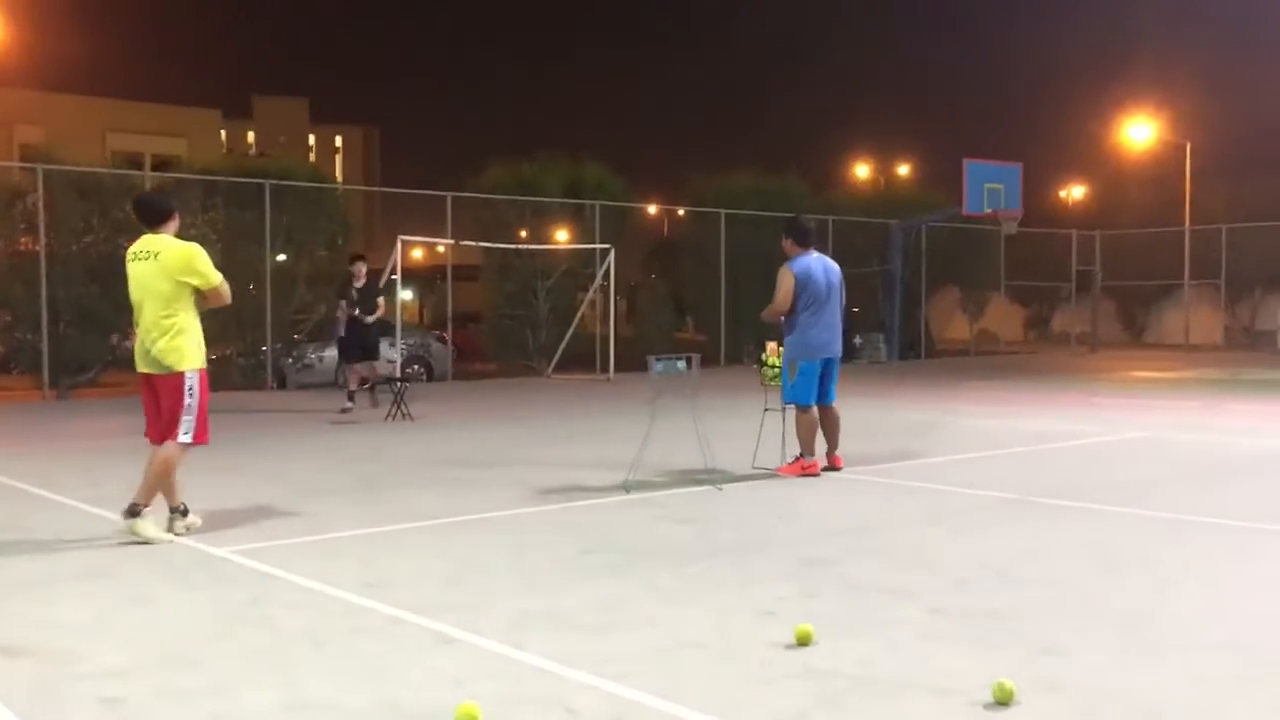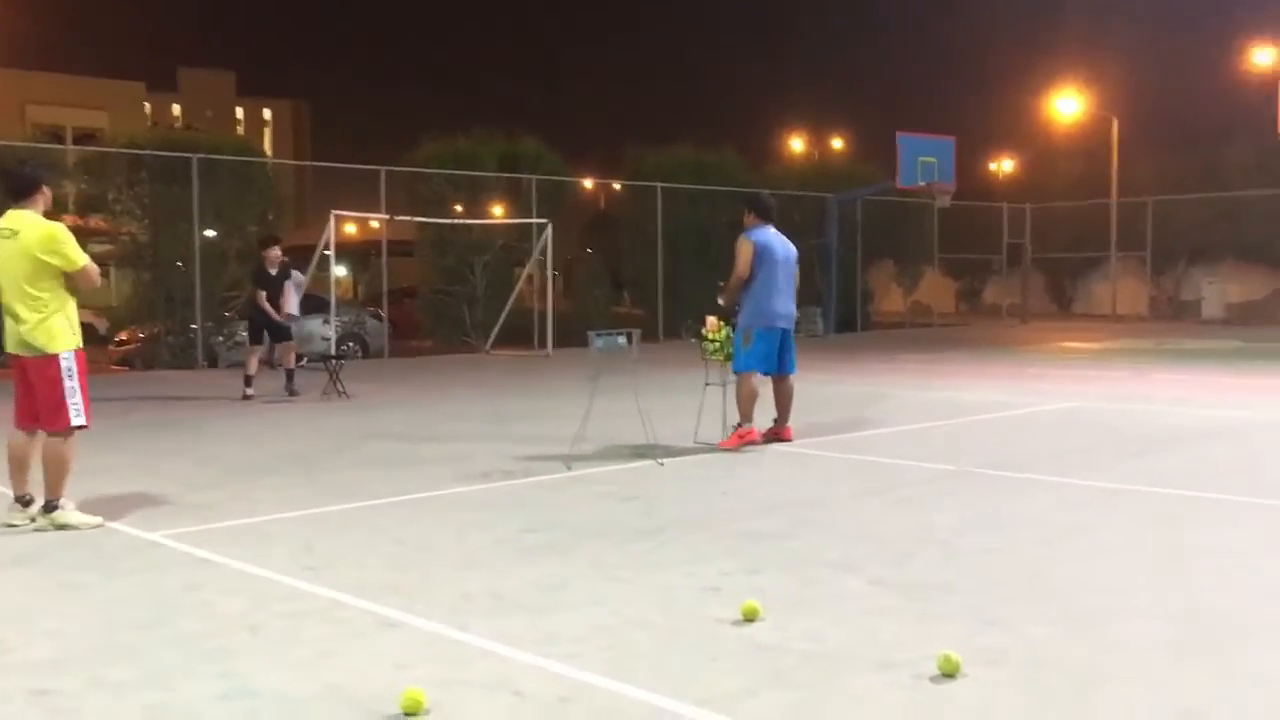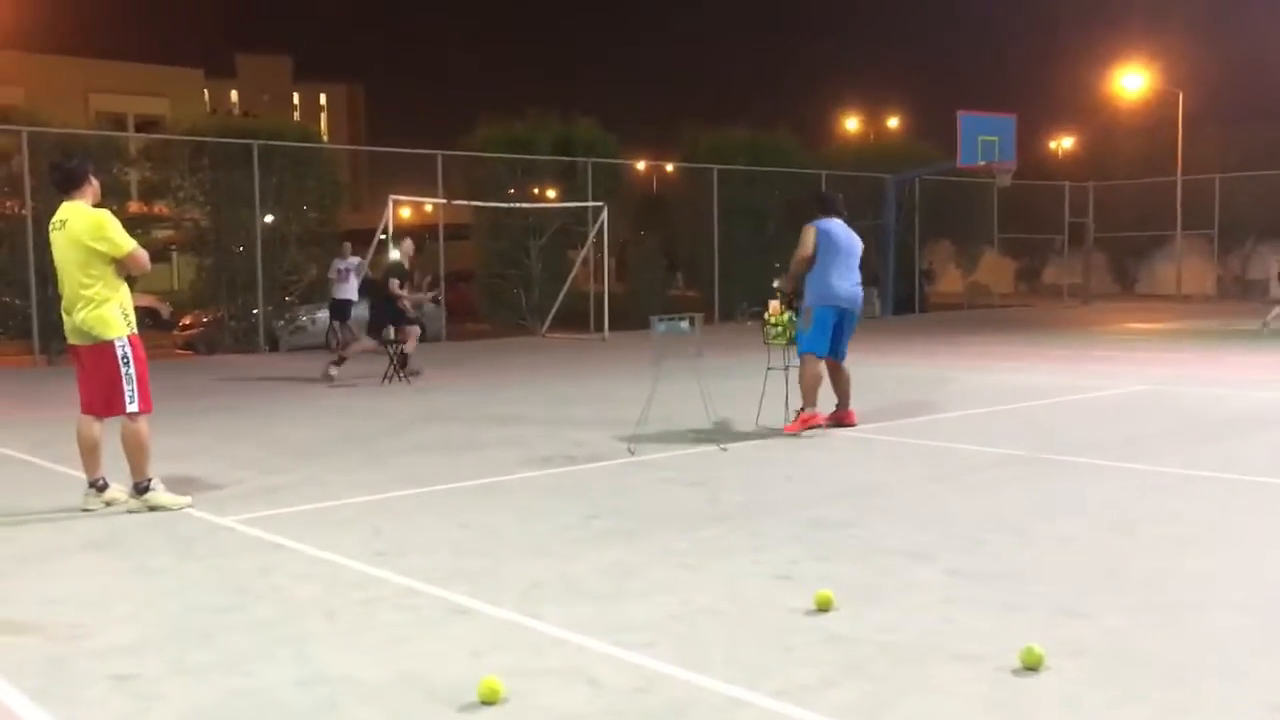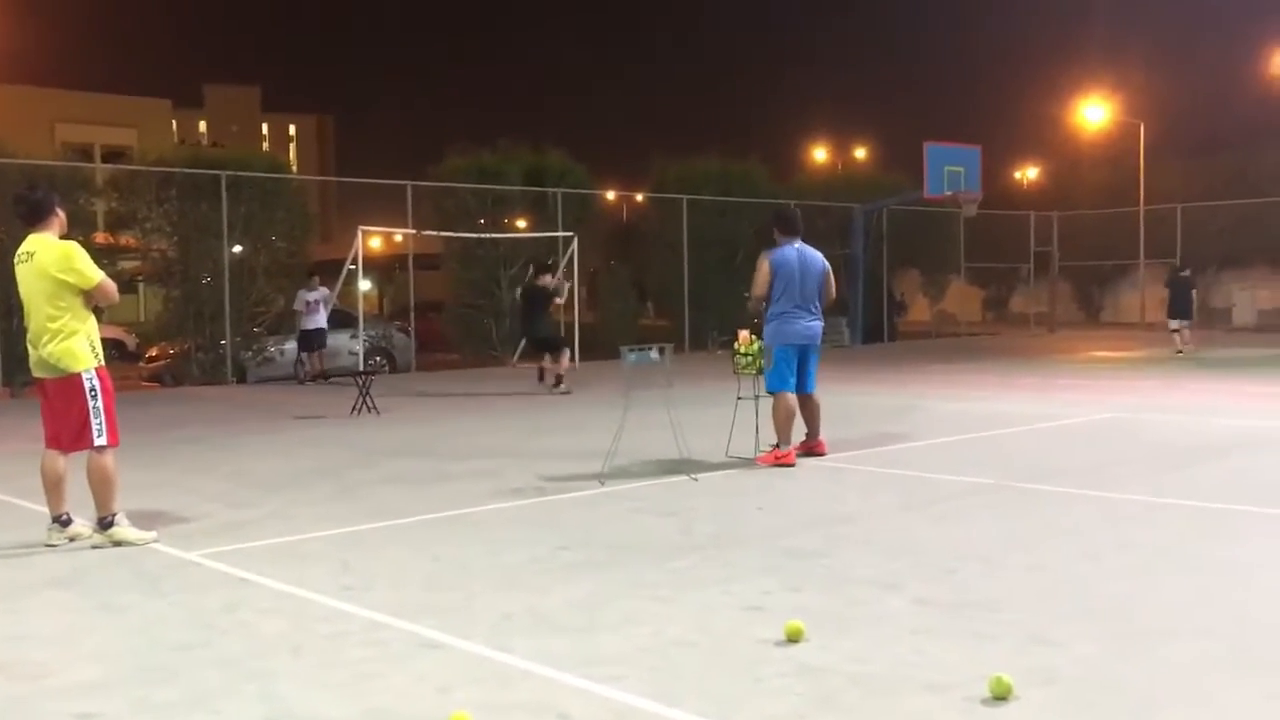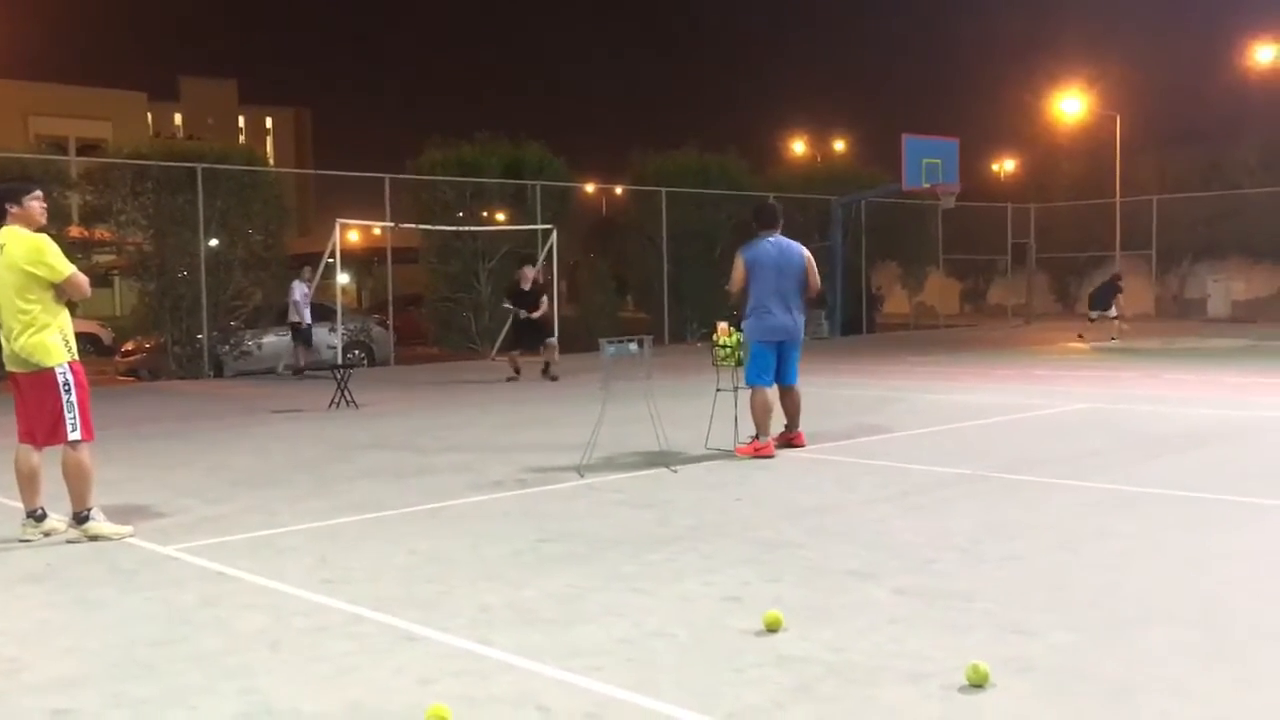
dt=1s
person 1, frame 1
left shoulder: (134, 254)
right shoulder: (187, 252)
right elbow: (223, 297)
left wrist: (187, 295)
left hip: (148, 357)
right hip: (179, 358)
left knee: (163, 438)
right knee: (176, 440)
left ankle: (179, 512)
right ankle: (135, 511)
person 1, frame 2
right shoulder: (50, 232)
right elbow: (91, 278)
right wrist: (69, 271)
right hip: (55, 341)
right knee: (65, 426)
right ankle: (54, 506)
person 1, frame 3
left shoulder: (59, 222)
right shoulder: (97, 219)
right elbow: (141, 263)
left wrist: (116, 265)
right wrist: (123, 260)
left hip: (80, 326)
right hip: (110, 326)
left knee: (91, 410)
right knee: (134, 409)
left ankle: (96, 487)
right ankle: (144, 488)
person 1, frame 4
left shoulder: (24, 255)
right shoulder: (65, 250)
right elbow: (110, 294)
left wrist: (81, 293)
right wrist: (90, 291)
left hip: (45, 359)
right hip: (77, 359)
left knee: (56, 445)
right knee: (101, 444)
left ankle: (60, 523)
right ankle: (109, 523)
person 1, frame 5
right shoulder: (36, 243)
right elbow: (82, 289)
left wrist: (56, 288)
right wrist: (65, 286)
right hip: (50, 353)
left knee: (30, 440)
right knee: (76, 438)
left ankle: (35, 518)
right ankle: (84, 519)
person 2, frame 1
left shoulder: (790, 270)
right shoulder: (832, 266)
left elbow: (780, 307)
right elbow: (840, 302)
left wrist: (766, 316)
left hip: (804, 345)
right hip: (831, 344)
left knee: (804, 403)
right knee: (826, 402)
left ankle: (808, 461)
right ankle: (832, 456)
person 2, frame 2
left shoulder: (749, 239)
right shoulder: (788, 244)
left elbow: (740, 274)
left wrist: (727, 297)
left hip: (758, 315)
right hip: (785, 315)
left knee: (747, 370)
right knee: (782, 374)
left ankle: (746, 428)
right ankle: (781, 427)
person 2, frame 3
left shoulder: (814, 227)
right shoulder: (854, 238)
left elbow: (804, 254)
left wrist: (791, 279)
left hip: (822, 298)
right hip: (852, 300)
left knee: (811, 354)
right knee: (835, 358)
left ankle: (809, 413)
right ankle: (844, 412)
person 2, frame 4
left shoulder: (770, 257)
right shoulder: (819, 258)
left elbow: (758, 293)
right elbow: (830, 295)
left wrist: (756, 305)
left hip: (782, 331)
right hip: (811, 330)
left knee: (783, 390)
right knee: (806, 390)
left ankle: (784, 450)
right ankle: (814, 441)
person 2, frame 5
left shoulder: (747, 252)
right shoulder: (800, 250)
left elbow: (735, 289)
right elbow: (814, 288)
left wrist: (742, 298)
left hip: (760, 326)
right hip: (792, 325)
left knee: (760, 384)
right knee: (788, 382)
left ankle: (763, 441)
right ankle: (793, 432)
